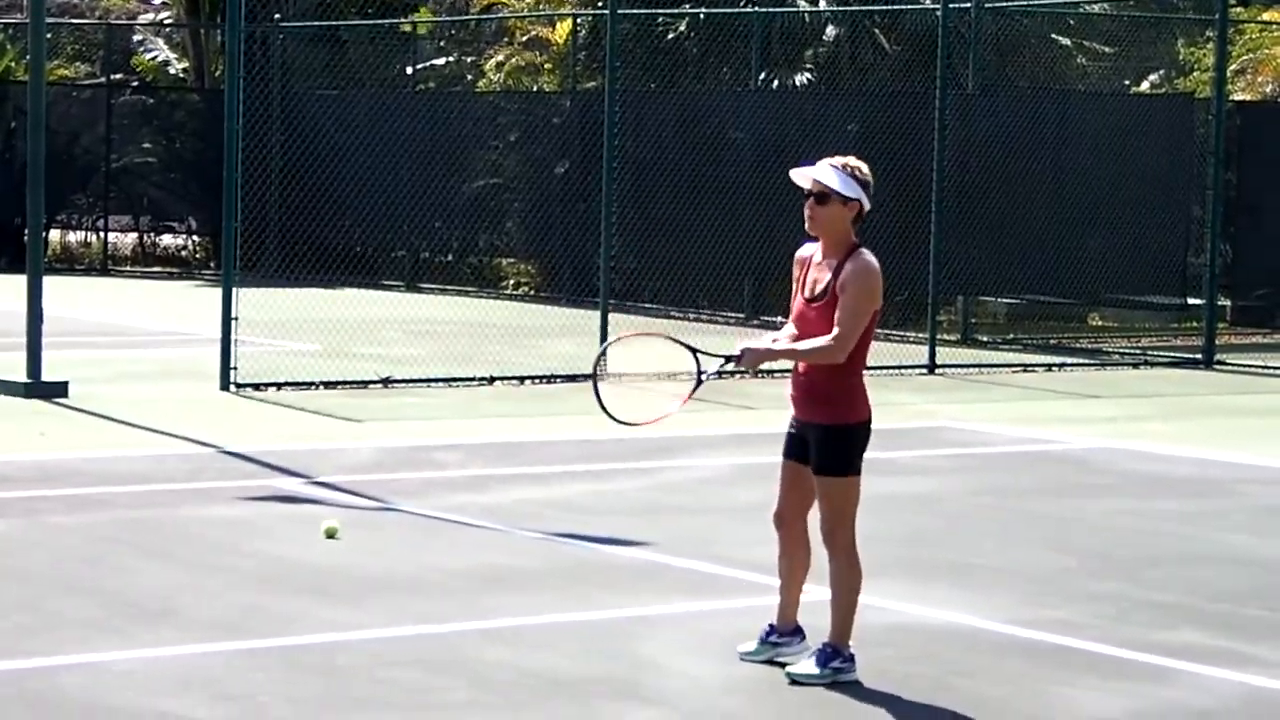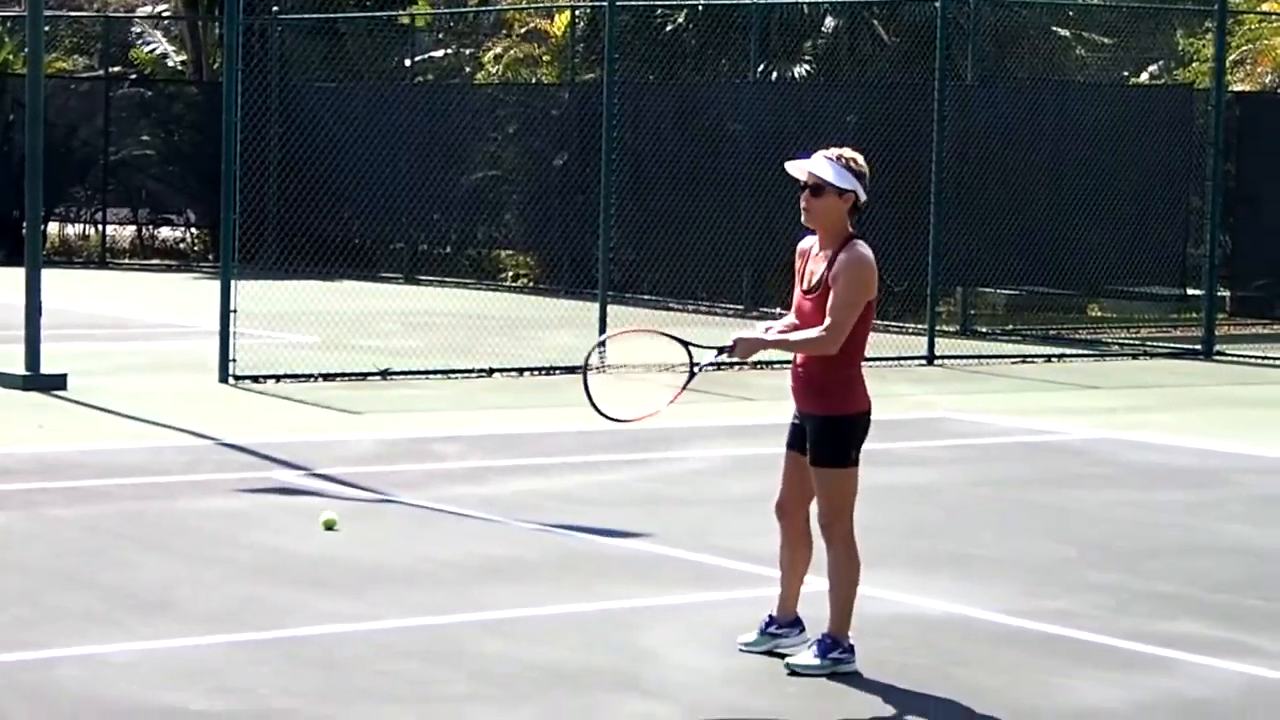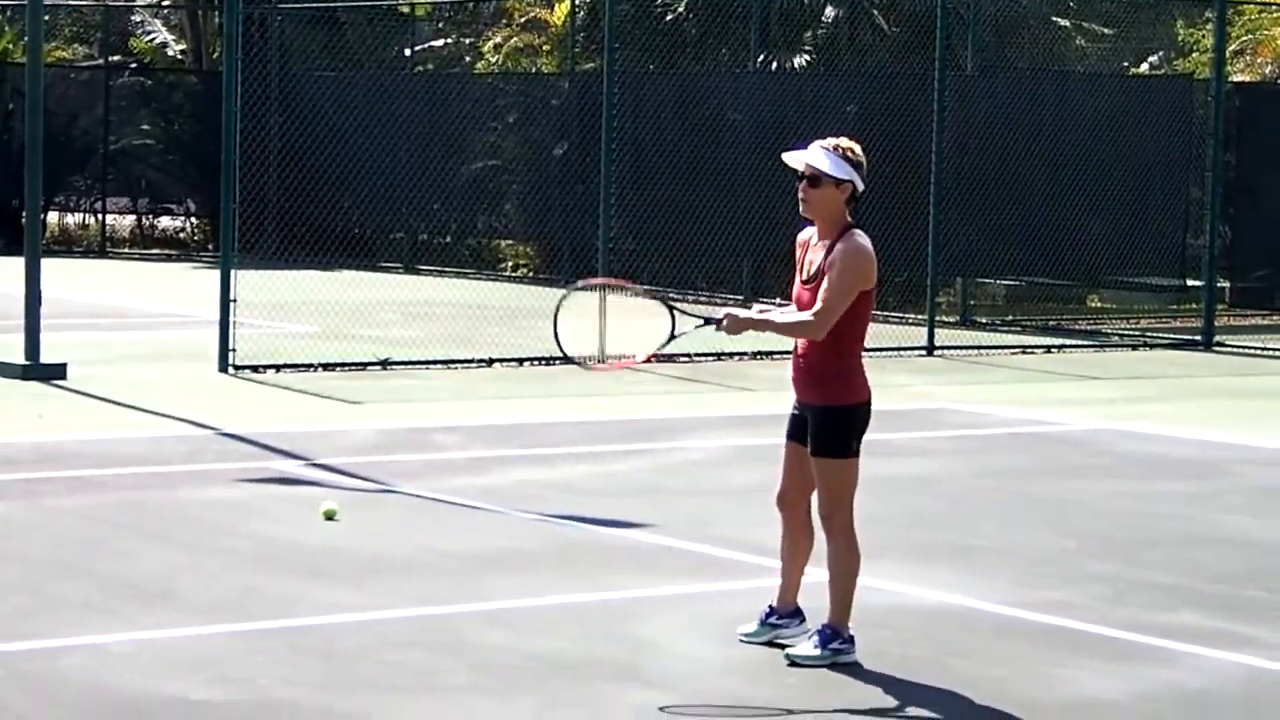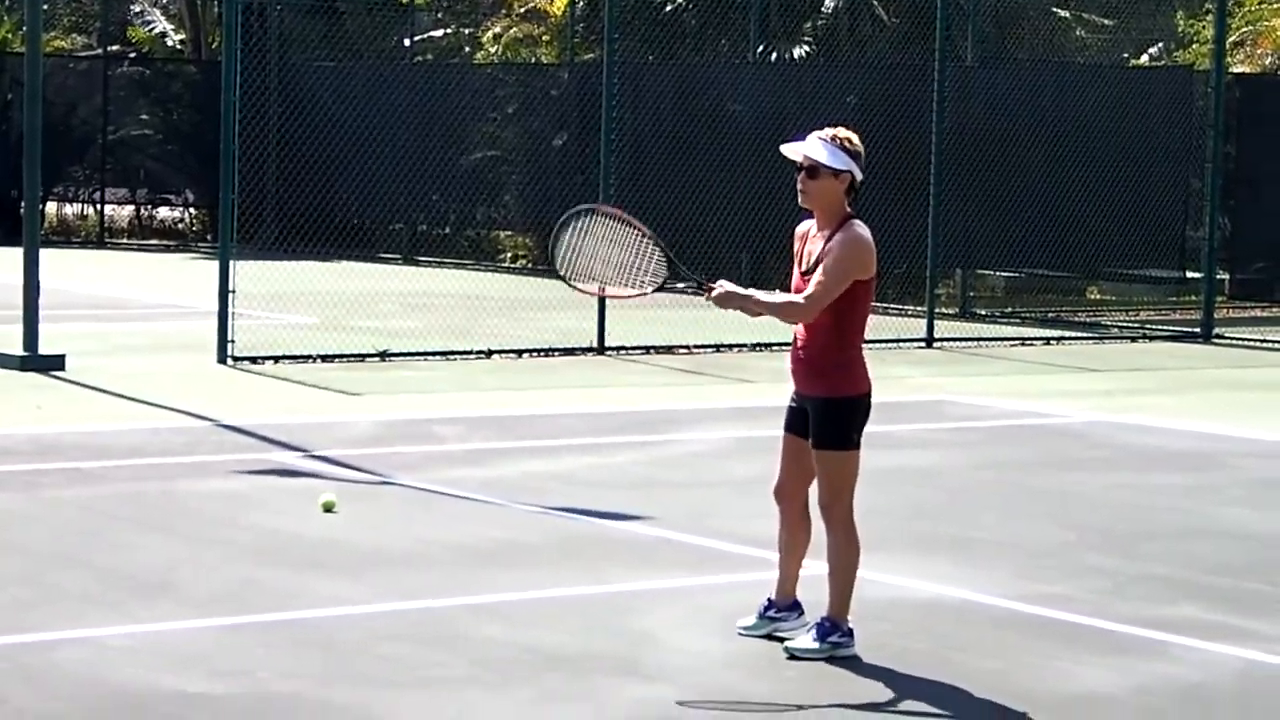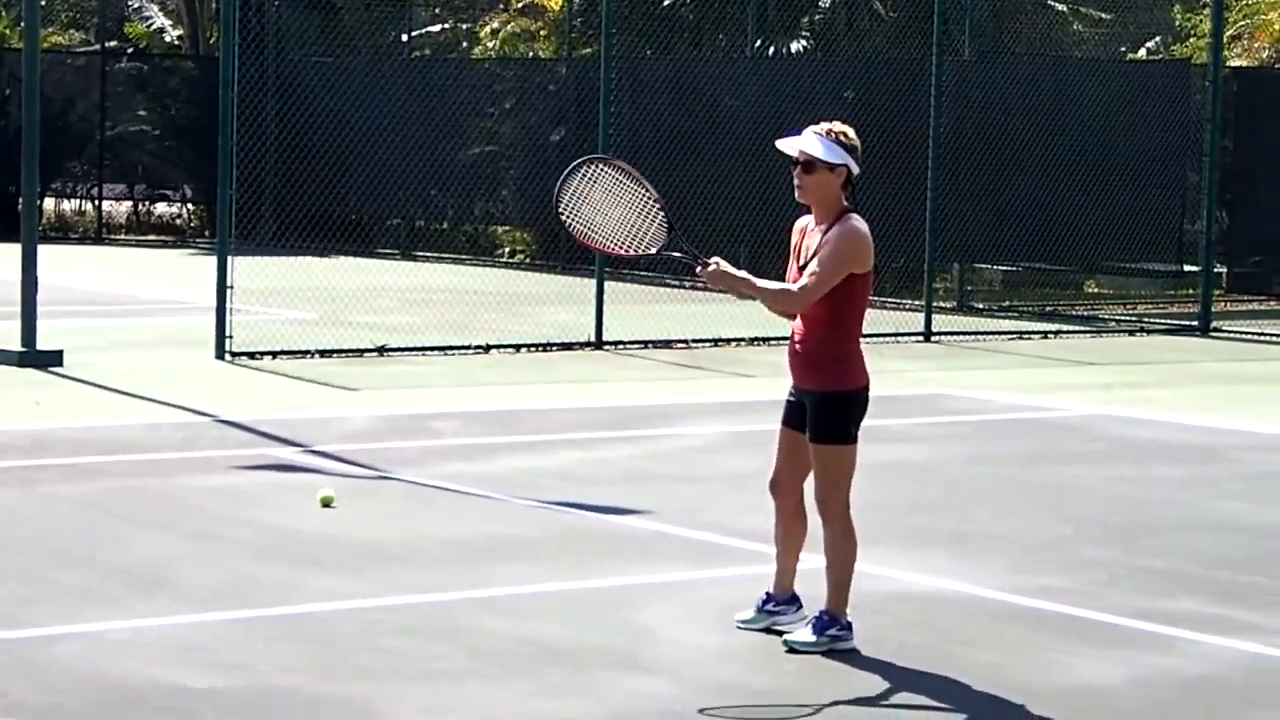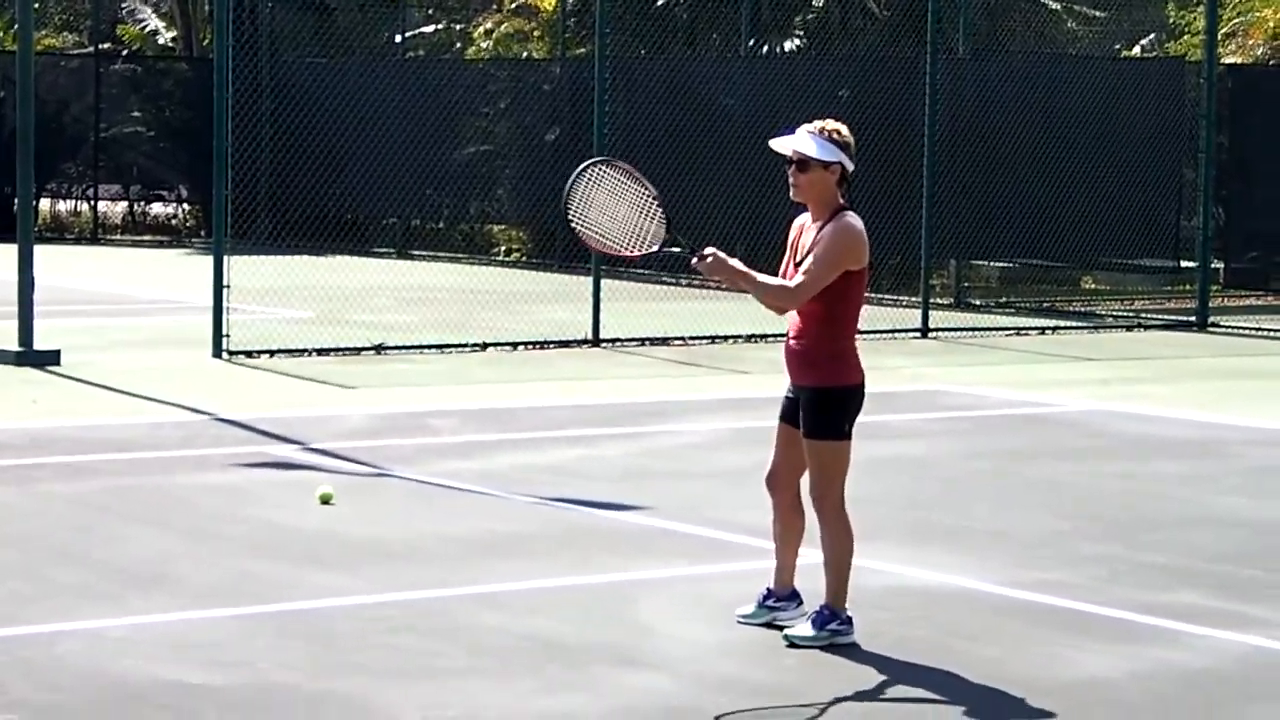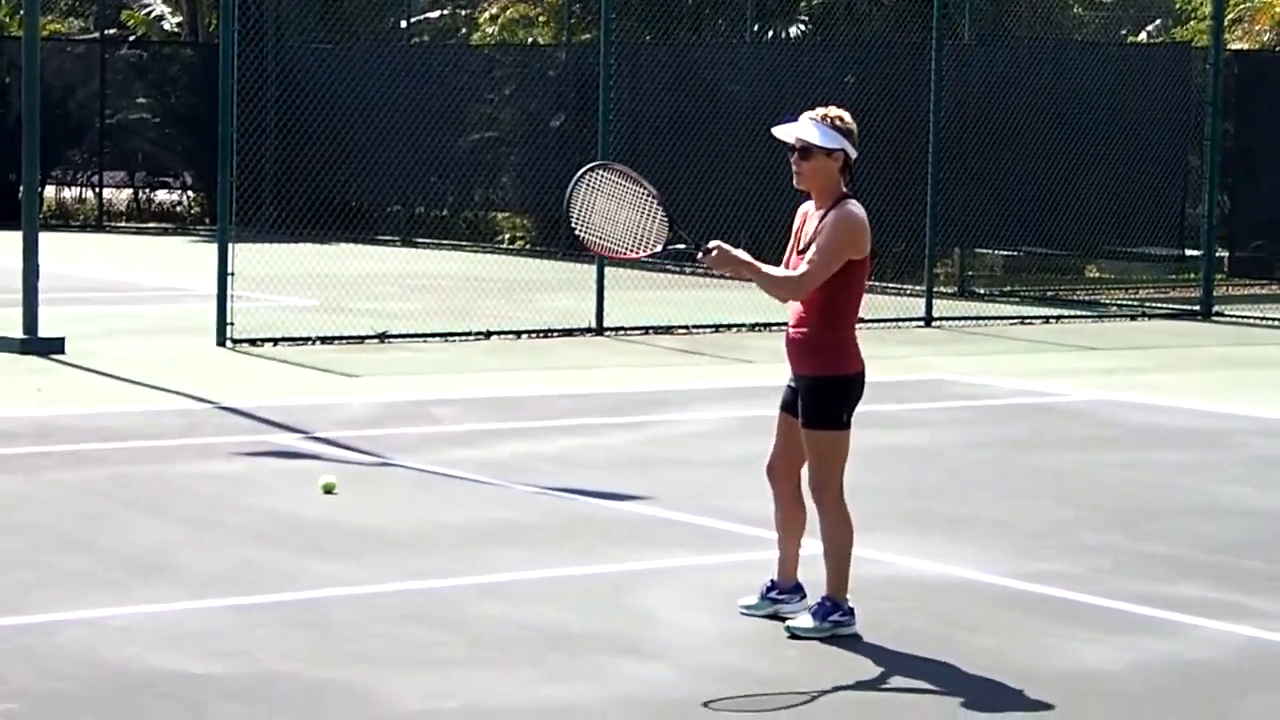
dt=0.1s
person 1, frame 1
left shoulder: (861, 269)
right shoulder: (803, 257)
left elbow: (838, 347)
left wrist: (773, 352)
right wrist: (776, 340)
left hip: (840, 419)
right hip: (806, 414)
left knee: (836, 534)
right knee: (787, 520)
left ankle: (838, 653)
right ankle: (785, 629)
person 1, frame 2
left shoulder: (855, 260)
right shoulder: (806, 249)
left elbow: (830, 338)
left wrist: (764, 343)
right wrist: (771, 328)
left hip: (839, 410)
right hip: (807, 405)
left knee: (834, 525)
right knee: (789, 512)
left ankle: (838, 644)
right ankle: (785, 620)
person 1, frame 3
left shoulder: (853, 250)
right shoulder: (806, 240)
left elbow: (816, 325)
left wrist: (752, 320)
right wrist: (760, 315)
left hip: (839, 400)
right hip: (809, 396)
left knee: (834, 516)
right knee: (791, 501)
left ankle: (838, 634)
right ankle: (785, 611)
person 1, frame 4
left shoulder: (852, 240)
right shoulder: (805, 232)
left elbow: (807, 309)
left wrist: (742, 296)
right wrist: (754, 299)
left hip: (839, 392)
right hip: (808, 388)
left knee: (834, 509)
right knee: (788, 494)
left ankle: (837, 627)
right ankle: (784, 604)
person 1, frame 5
left shoulder: (849, 233)
right shoulder: (803, 228)
left elbow: (797, 297)
right elbow: (789, 303)
left wrist: (736, 279)
right wrist: (741, 282)
left hip: (837, 387)
right hip: (805, 383)
left knee: (830, 503)
right knee: (784, 488)
left ankle: (835, 620)
right ankle: (782, 598)
person 1, frame 6
left shoulder: (845, 231)
right shoulder: (802, 225)
left elbow: (793, 294)
right elbow: (783, 299)
left wrist: (733, 268)
right wrist: (737, 275)
left hip: (832, 383)
right hip: (804, 379)
left knee: (826, 499)
right knee: (780, 483)
left ankle: (835, 615)
right ankle: (783, 593)
person 1, frame 7
left shoulder: (846, 218)
right shoulder: (806, 214)
left elbow: (798, 285)
right elbow: (790, 284)
left wrist: (738, 259)
right wrist: (743, 266)
left hip: (831, 372)
right hip: (807, 369)
left knee: (825, 489)
right knee: (781, 472)
left ankle: (837, 607)
right ankle: (786, 586)
